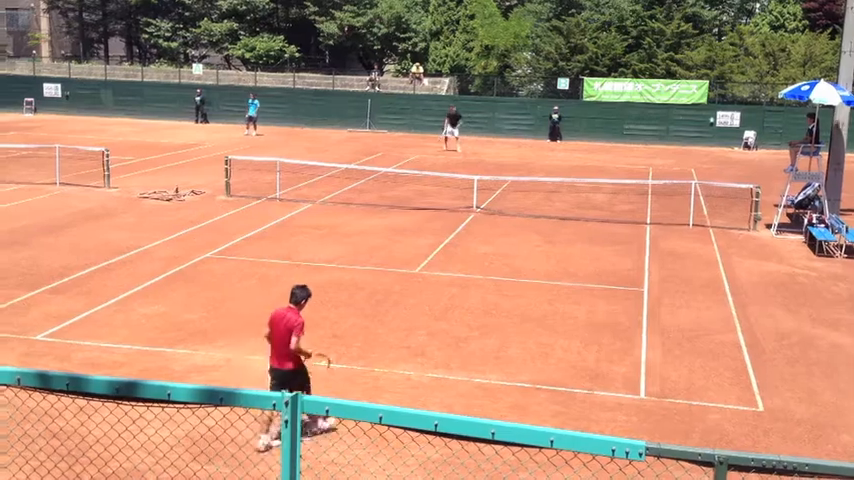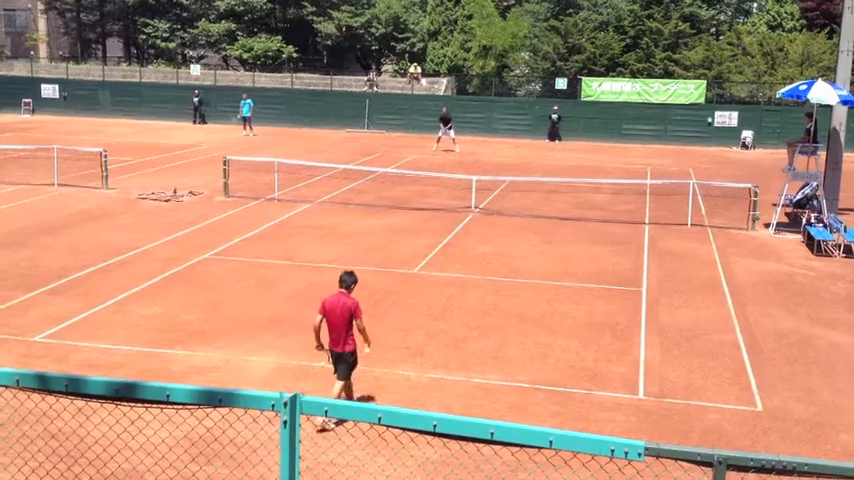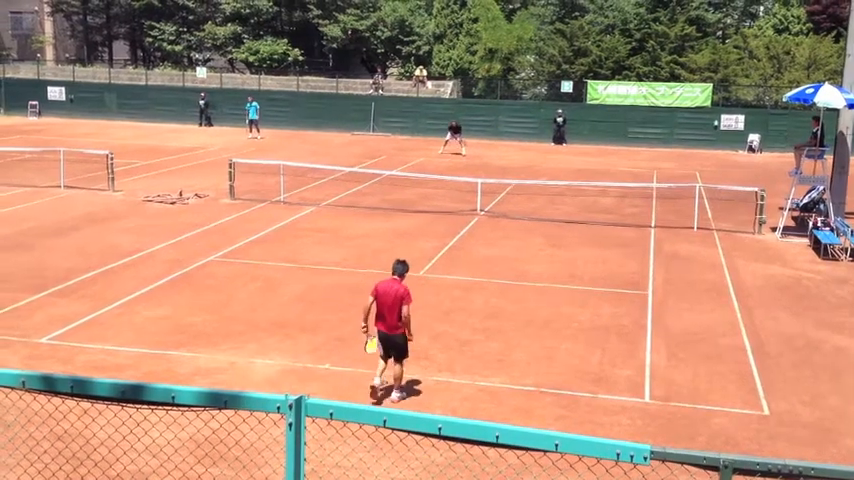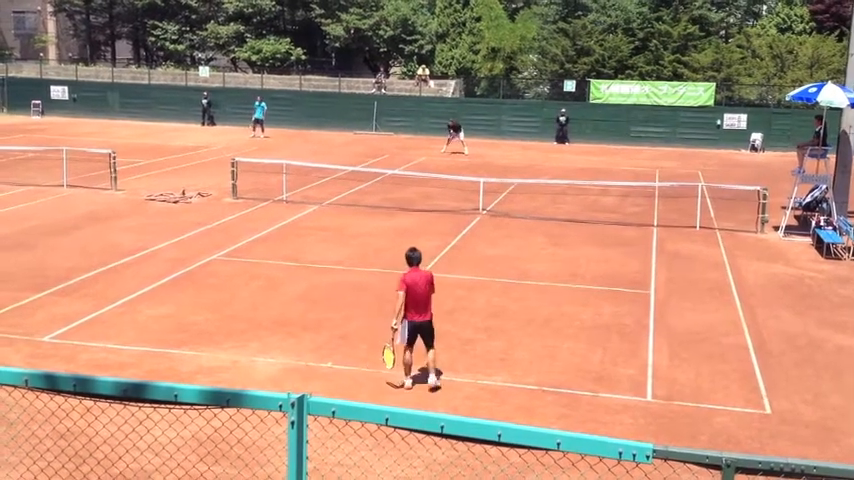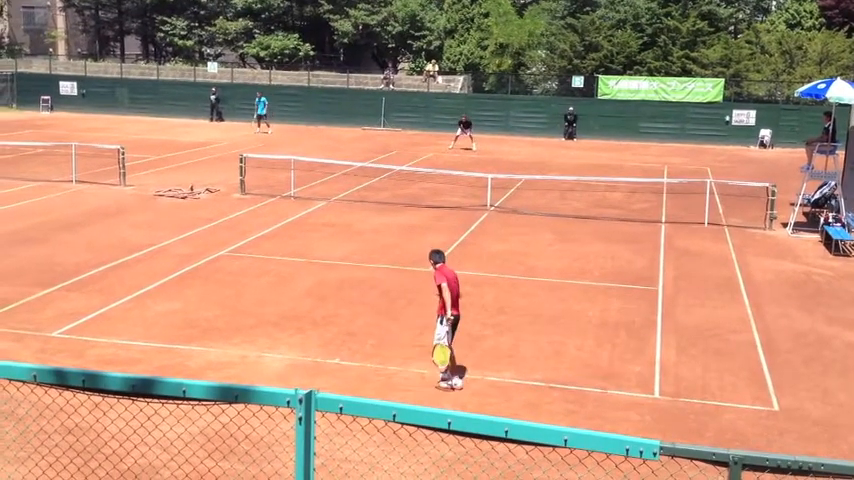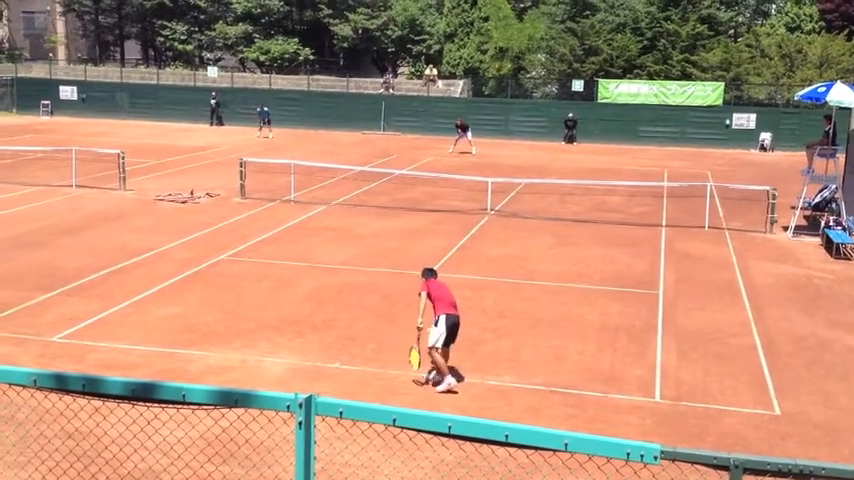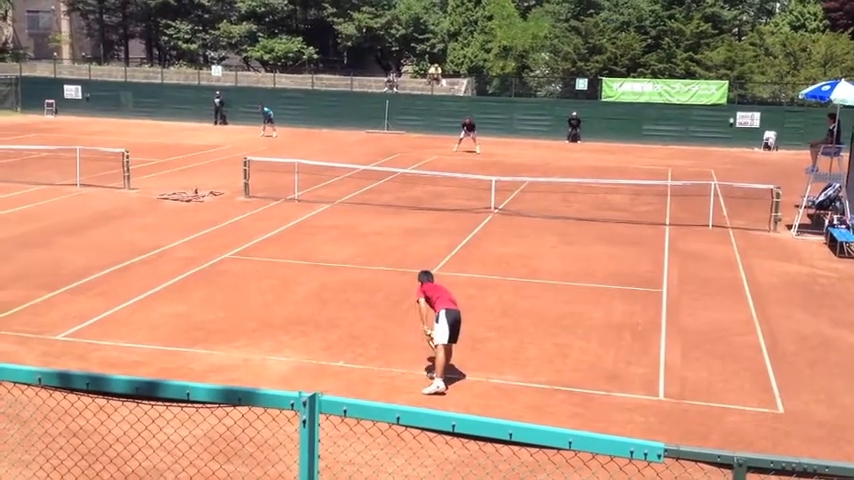
dt=0.7s
person 1, frame 1
left shoulder: (276, 313)
right shoulder: (297, 320)
left elbow: (268, 335)
right elbow: (294, 347)
right wrist: (307, 353)
left hip: (275, 366)
right hip: (292, 367)
right knee: (306, 395)
left ankle: (264, 439)
right ankle: (315, 424)
person 1, frame 2
left shoulder: (327, 301)
right shoulder: (353, 304)
left elbow: (317, 324)
right elbow: (360, 327)
left wrist: (318, 342)
right wrist: (367, 341)
left hip: (333, 348)
right hip: (348, 349)
left knee: (345, 377)
right knee: (340, 382)
left ankle: (351, 403)
person 1, frame 3
left shoulder: (379, 285)
right shoulder: (404, 290)
left elbow: (368, 306)
right elbow: (405, 315)
left wrist: (364, 322)
right wrist: (409, 332)
left hip: (381, 330)
right hip: (397, 332)
left knee: (384, 357)
right knee: (399, 362)
left ankle: (377, 380)
right ankle: (396, 392)
person 1, frame 4
left shoulder: (405, 278)
right shoulder: (428, 275)
left elbow: (400, 299)
left wrist: (395, 319)
left hip: (410, 320)
right hip: (426, 319)
left knee: (408, 349)
right knee: (430, 348)
left ankle: (408, 379)
right ankle: (432, 377)
person 1, frame 5
left shoulder: (438, 273)
right shoulder: (452, 272)
left elbow: (445, 290)
left wrist: (448, 311)
left hip: (446, 315)
right hip: (456, 314)
right knee: (447, 346)
left ankle: (454, 380)
right ankle: (449, 374)
person 1, frame 6
left shoulder: (426, 284)
right shoulder: (442, 285)
left elbow: (423, 298)
left wrist: (420, 318)
left hip: (444, 316)
right hip: (455, 316)
left knee: (432, 350)
right knee: (444, 348)
left ankle: (448, 379)
right ankle: (437, 374)
person 1, frame 7
left shoulder: (422, 288)
right shoulder: (438, 287)
left elbow: (422, 305)
left wrist: (426, 327)
right wrist: (434, 331)
left hip: (444, 312)
right hip: (456, 313)
left knee: (439, 347)
right knee: (448, 345)
left ankle: (438, 382)
right ankle: (439, 374)
